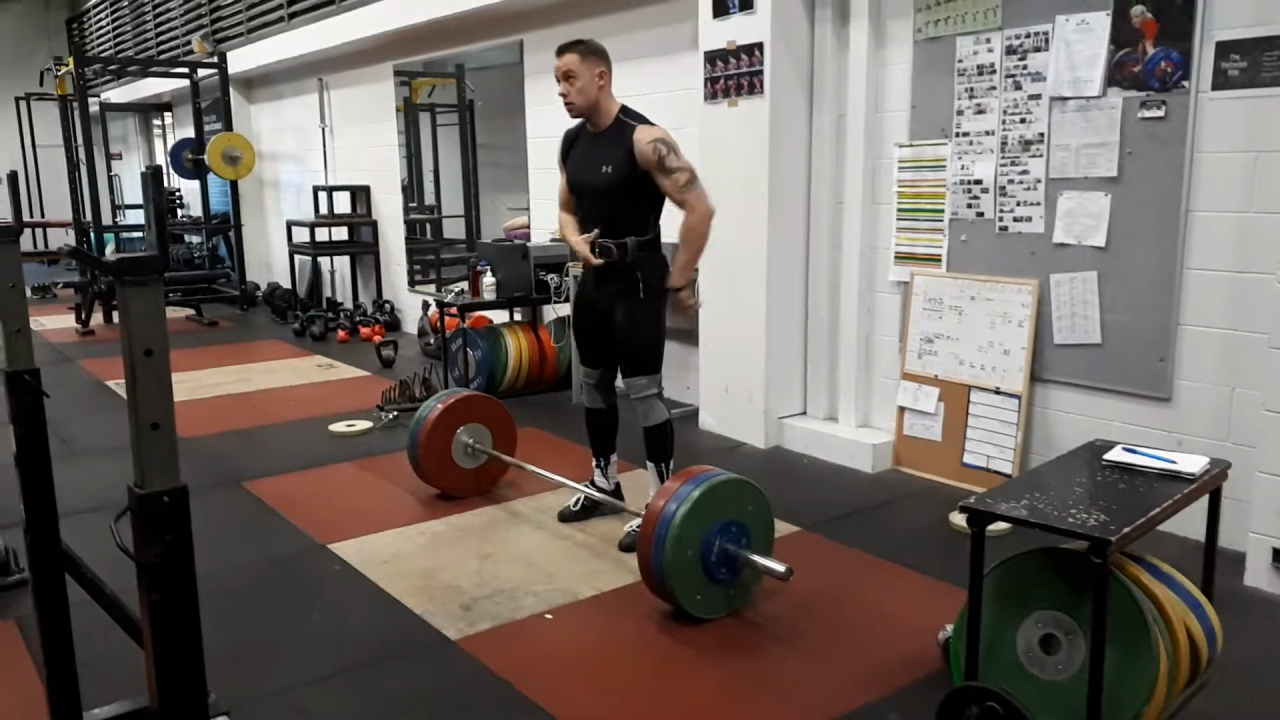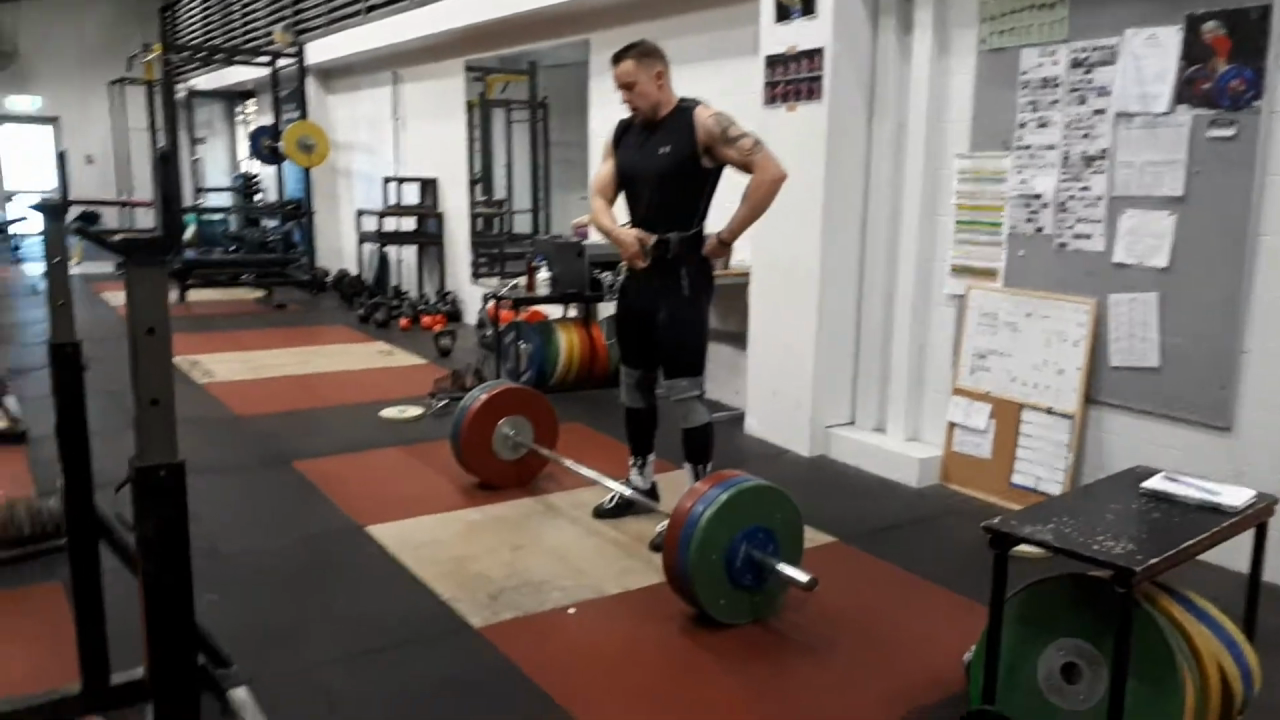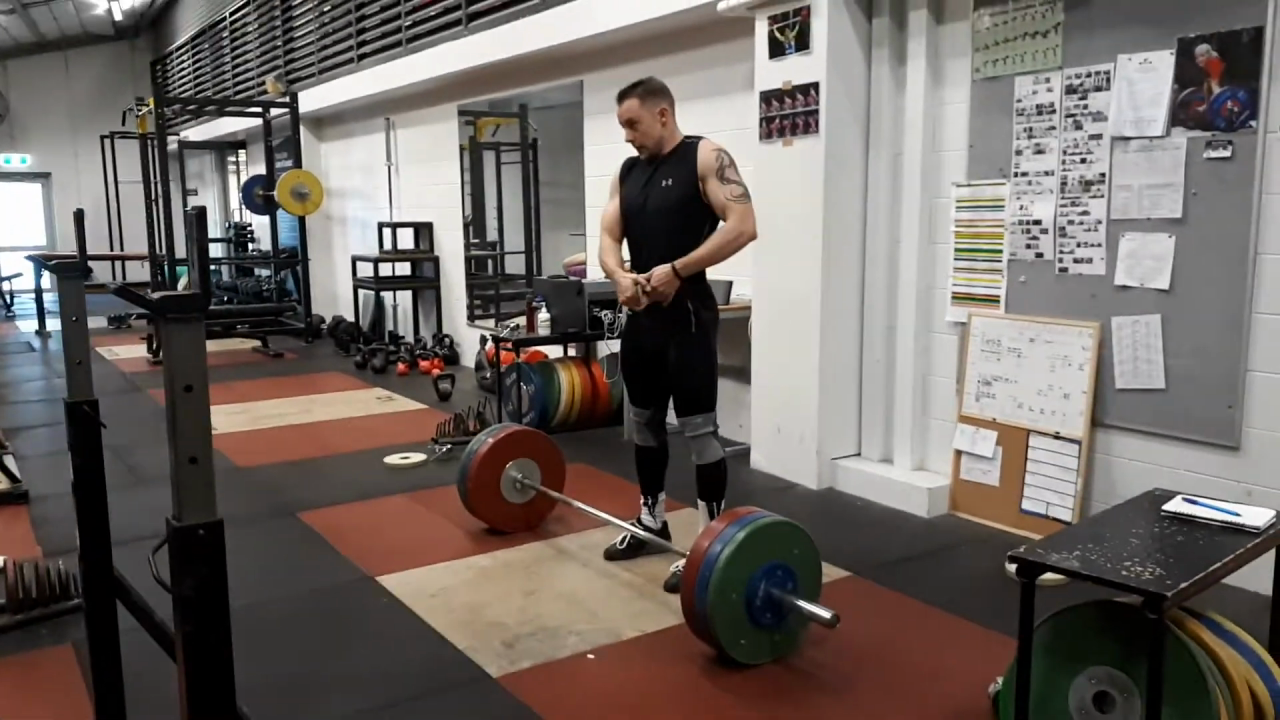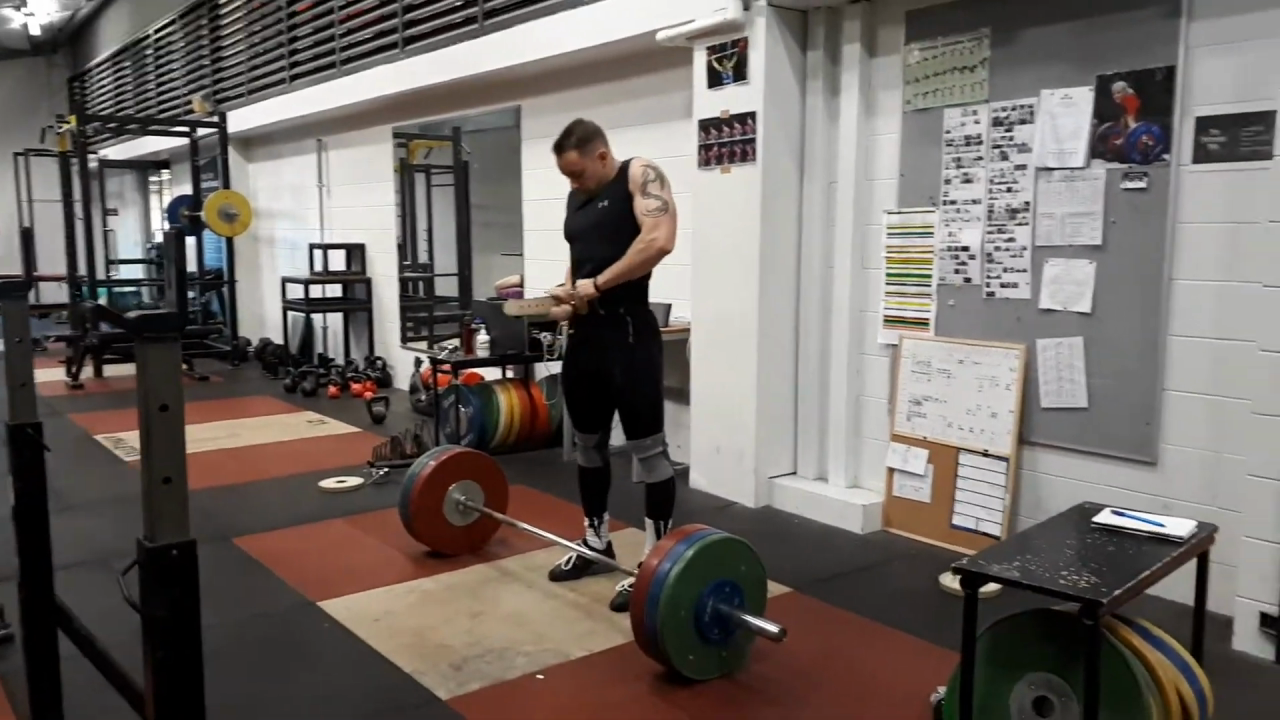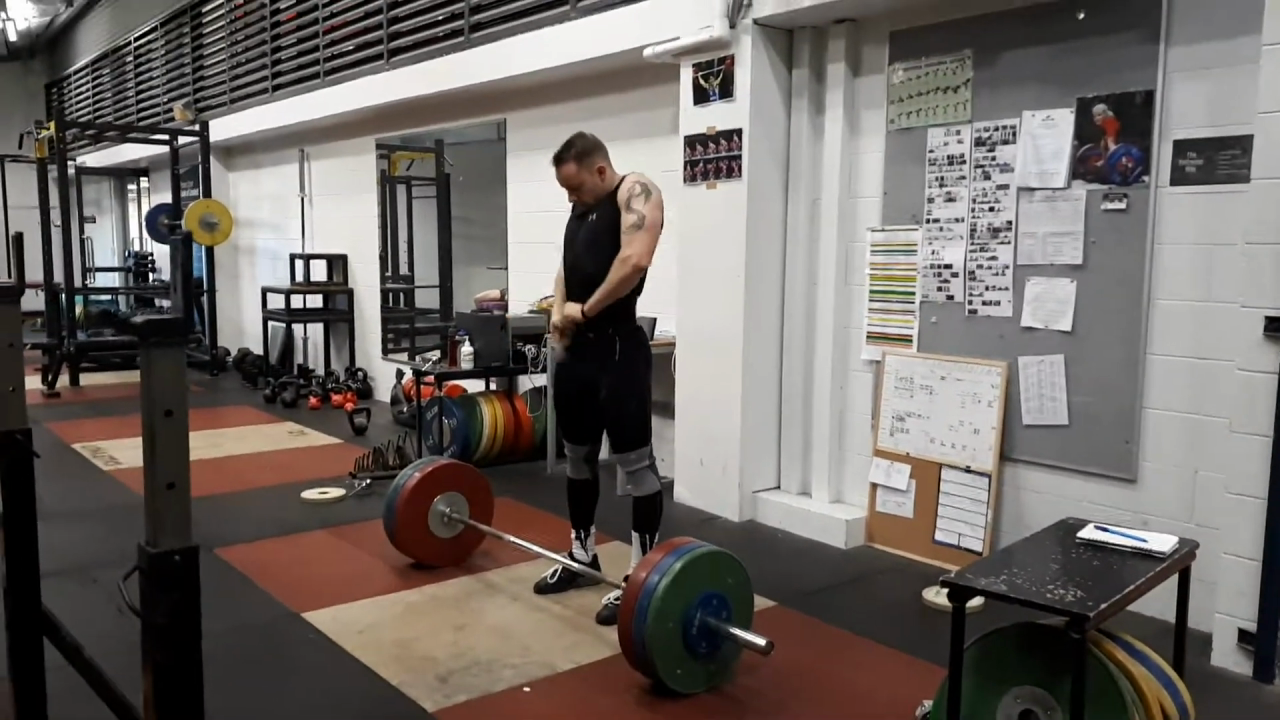
dt=1s
person 1, frame 1
left shoulder: (644, 139)
right shoulder: (572, 142)
left elbow: (699, 209)
left wrist: (680, 283)
right wrist: (577, 242)
left hip: (638, 279)
right hip: (593, 278)
left knee: (643, 390)
right knee: (593, 382)
right ankle: (604, 483)
person 1, frame 2
left shoulder: (703, 122)
right shoulder: (623, 133)
left elbow: (771, 172)
right elbow: (598, 200)
left wrist: (725, 238)
right wrist: (619, 233)
left hip: (681, 275)
right hip: (638, 273)
left knee: (684, 391)
right knee: (633, 381)
right ankle: (640, 481)
person 1, frame 3
left shoulder: (705, 157)
right shoulder: (628, 171)
left elbow: (743, 225)
right elbow: (609, 235)
left wrist: (677, 270)
right wrist: (620, 276)
left hip: (687, 312)
right hip: (641, 315)
left knee: (697, 427)
right knee: (643, 421)
right ankle: (652, 522)
person 1, frame 4
left shoulder: (640, 176)
right shoulder: (577, 198)
left elbow: (659, 239)
left wrist: (598, 285)
right wrist: (568, 291)
left hip: (628, 332)
right hip: (584, 334)
left knee: (646, 448)
right knee: (588, 444)
right ankle: (596, 543)
person 1, frame 5
left shoulder: (636, 191)
right shoulder: (582, 208)
left elbow: (635, 260)
left wrist: (587, 310)
right wrist: (560, 313)
left hip: (617, 347)
right hip: (577, 348)
left knee: (634, 461)
right knee: (578, 456)
right ankle: (582, 556)
